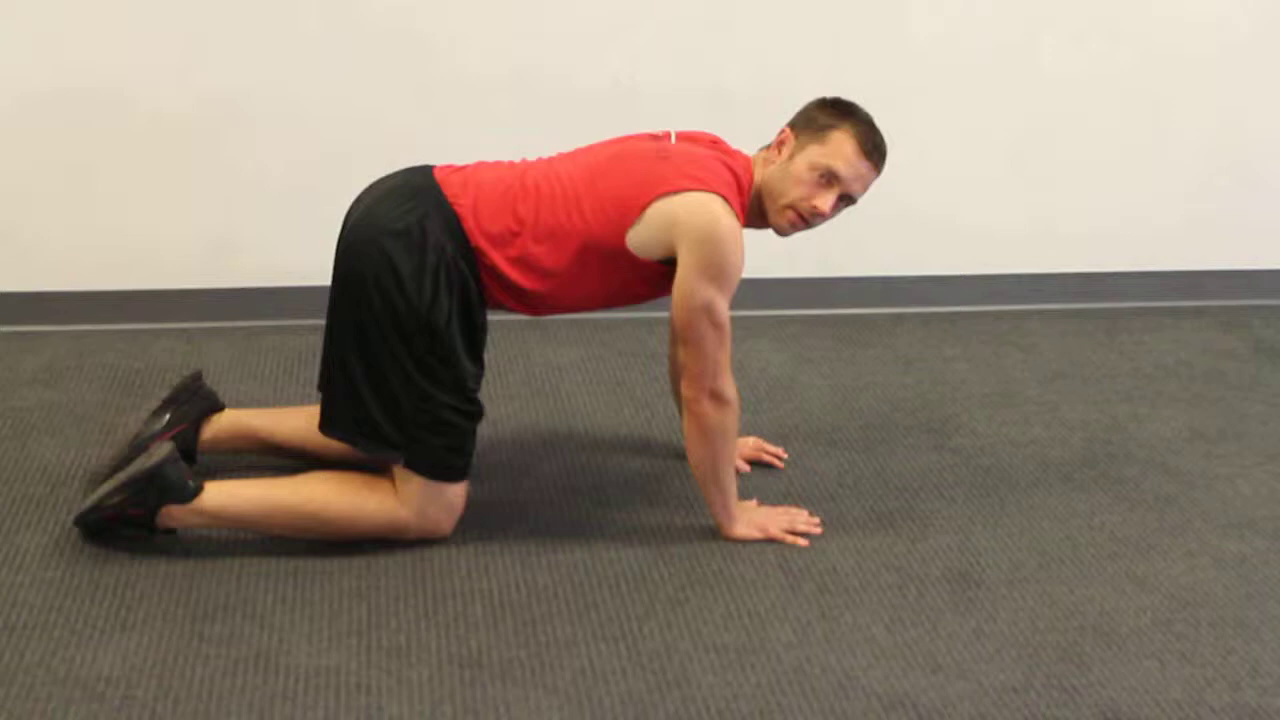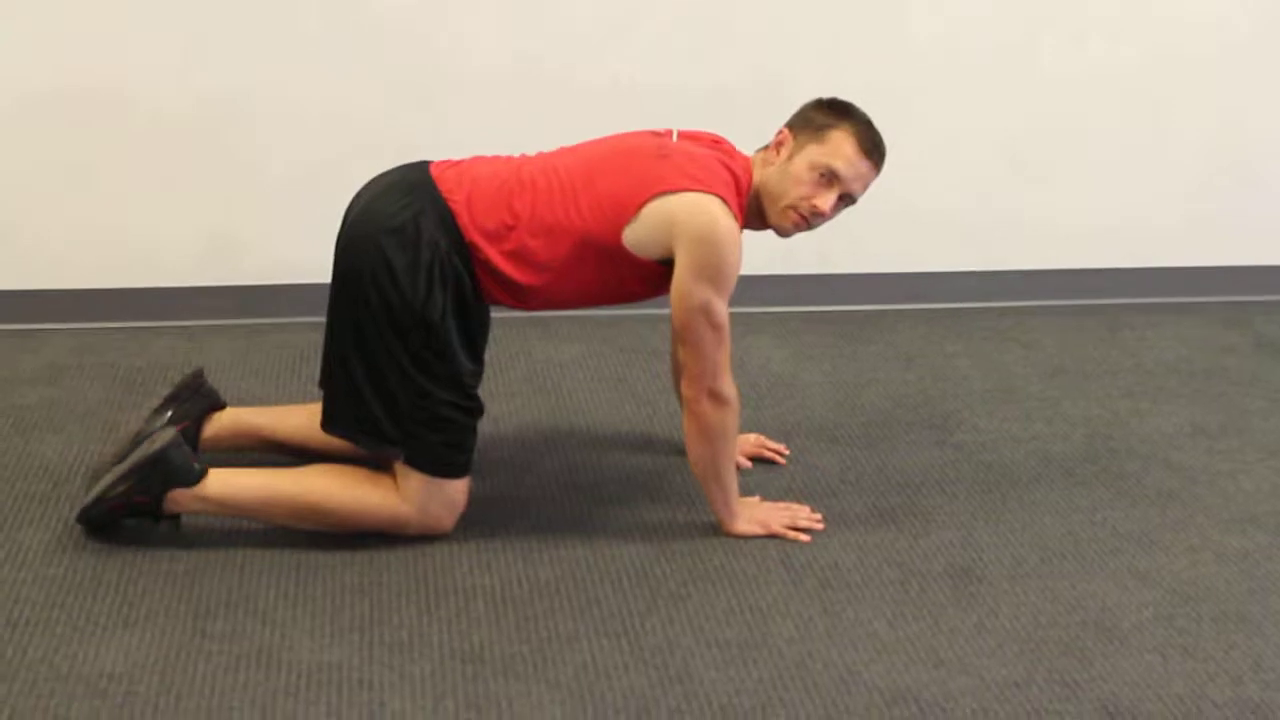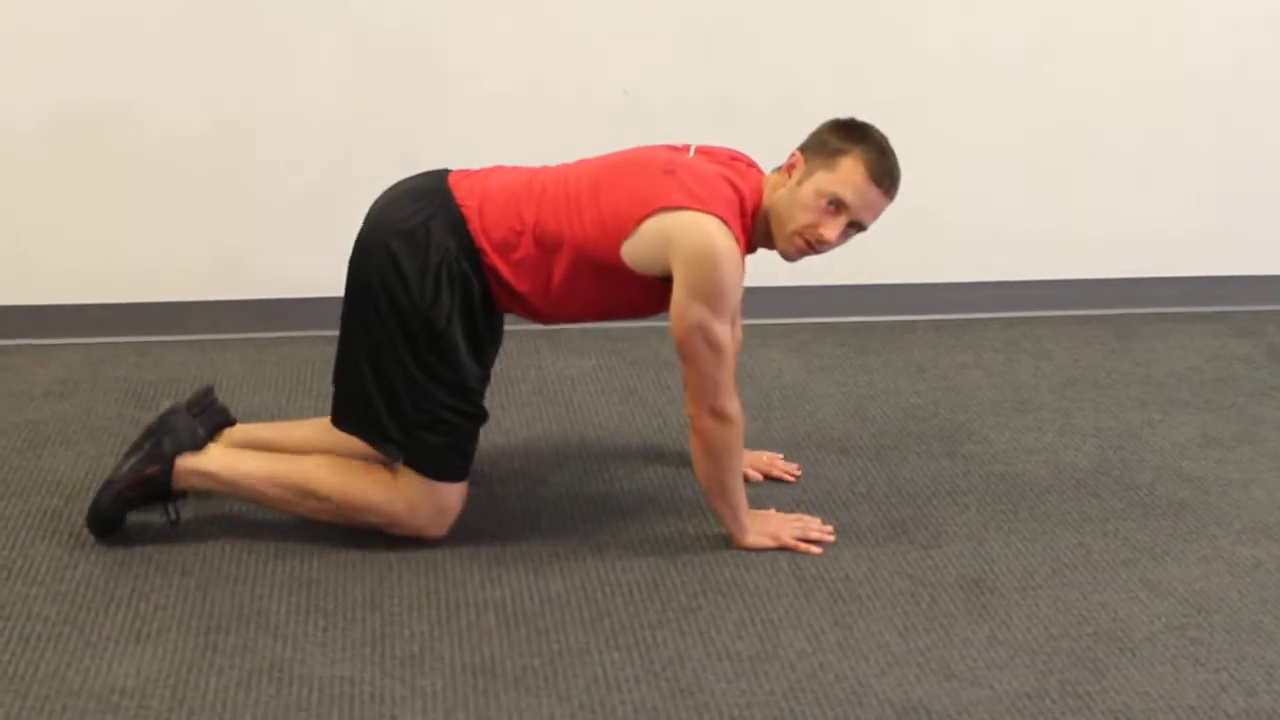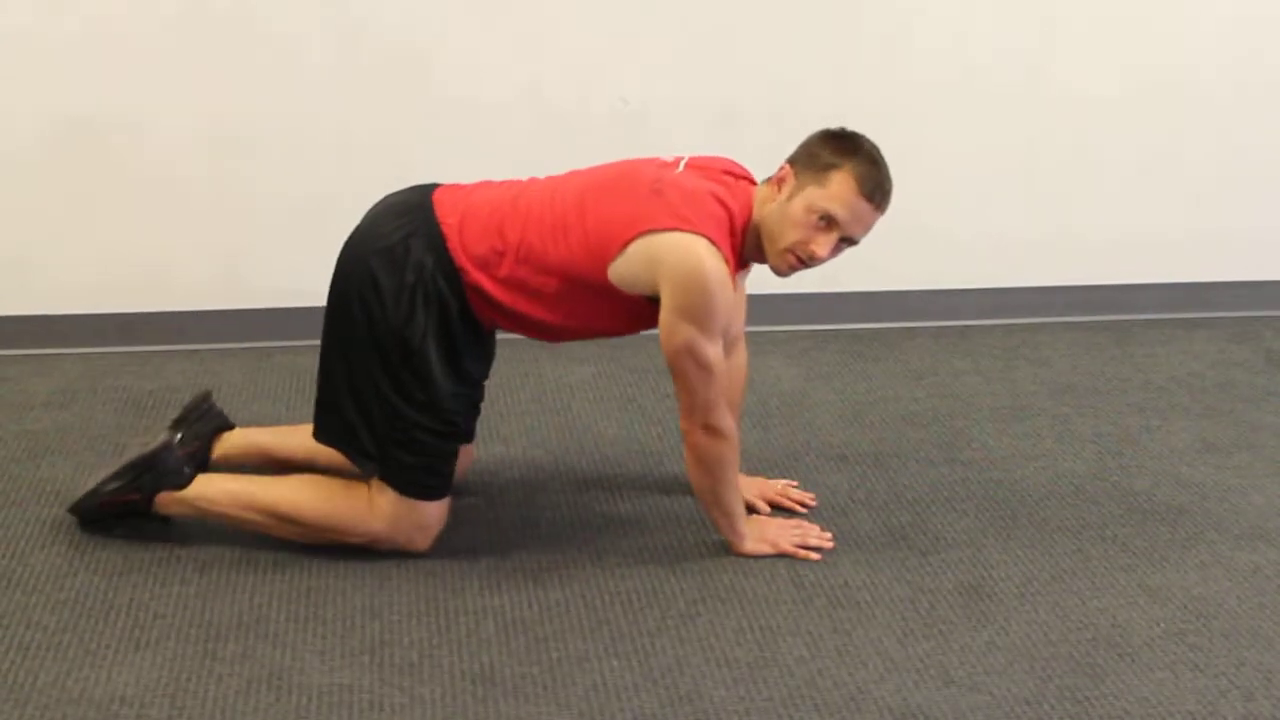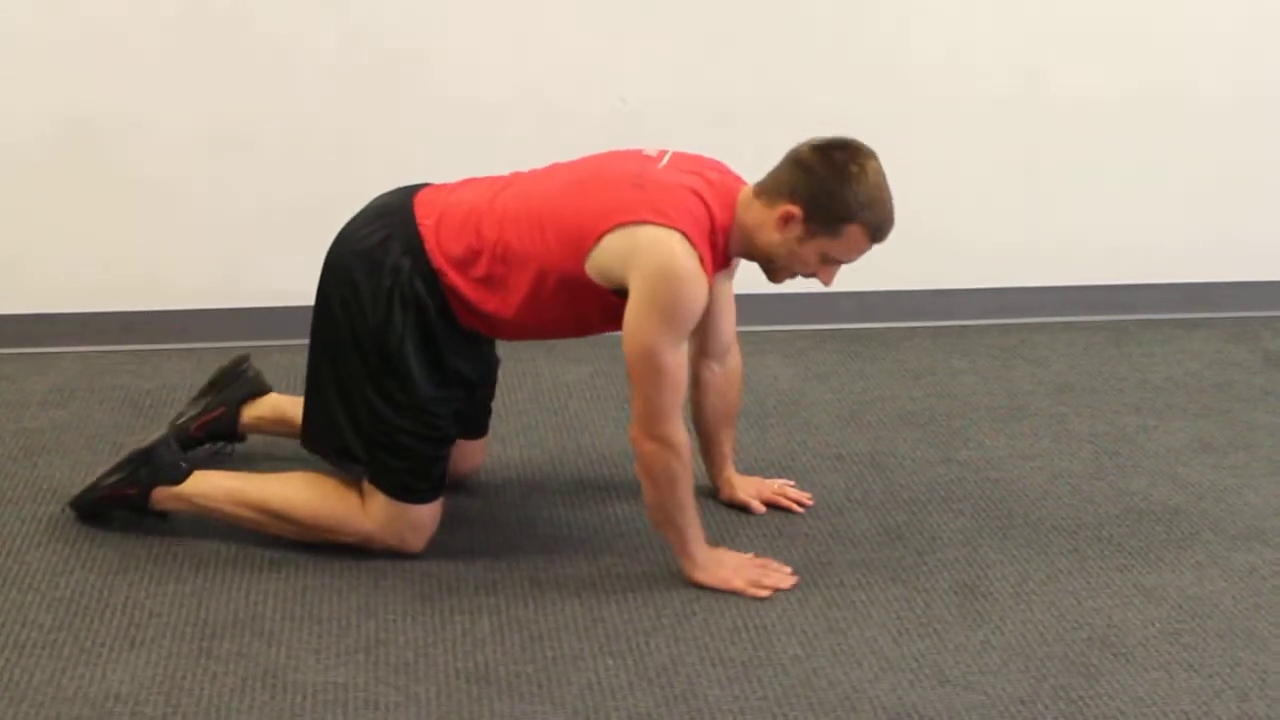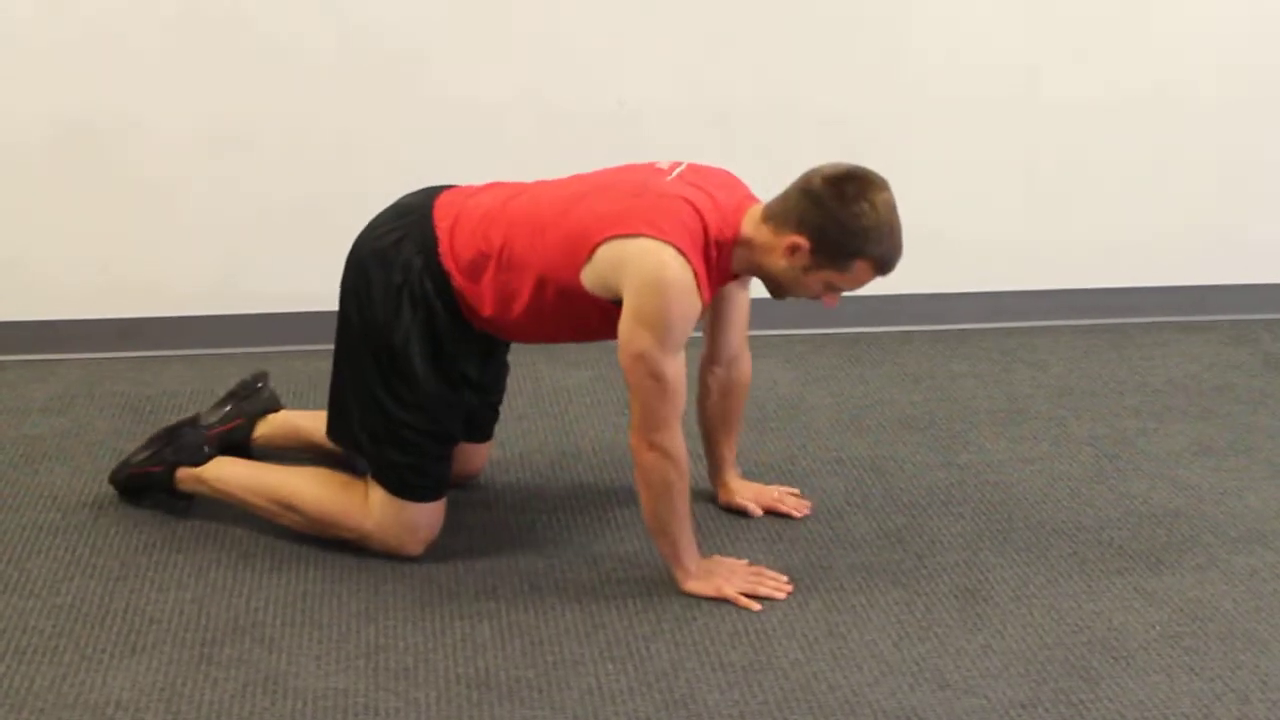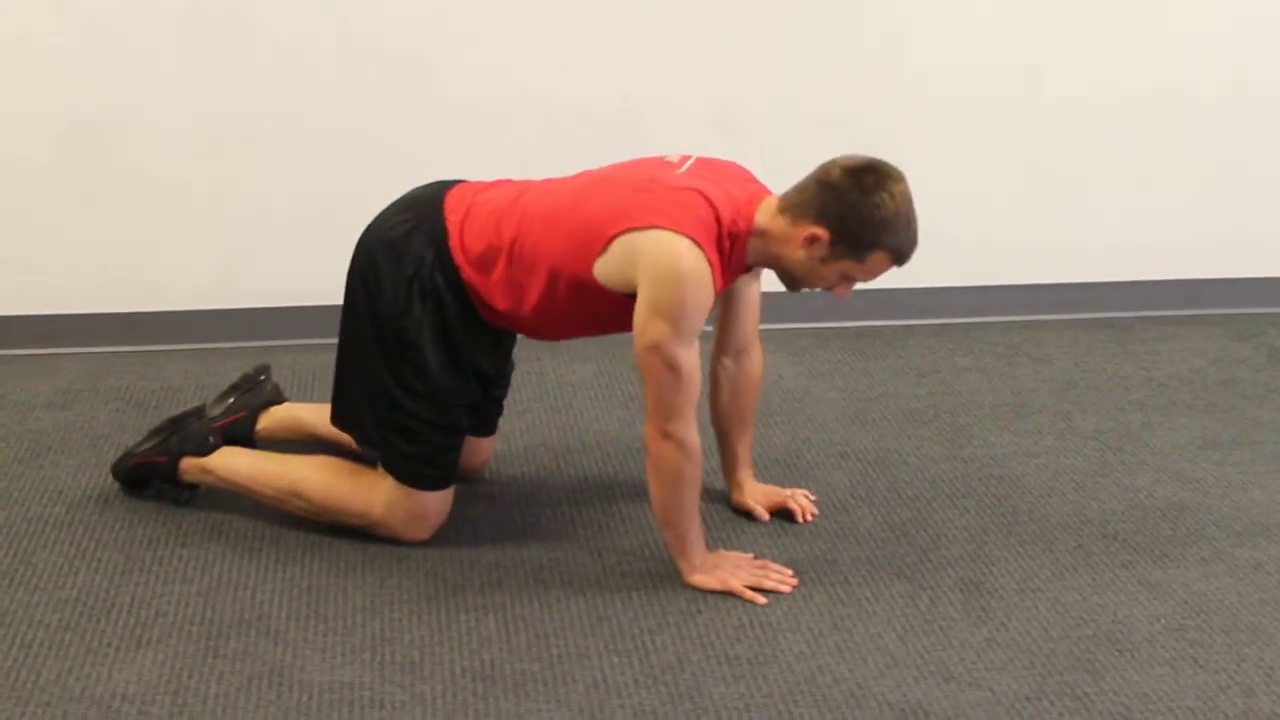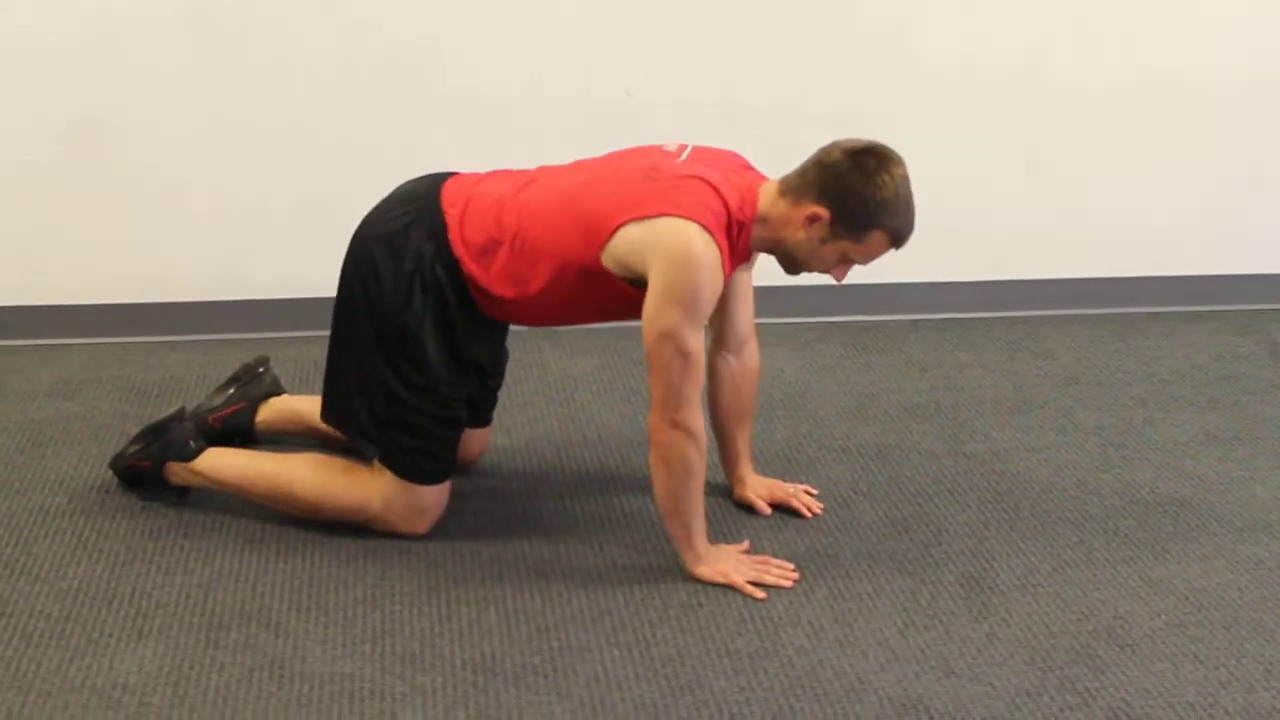
dt=0.4s
person 1, frame 1
left shoulder: (708, 163)
right shoulder: (714, 223)
left elbow: (686, 342)
right elbow: (707, 388)
left wrist: (713, 441)
right wrist: (730, 516)
left hip: (411, 215)
right hip: (418, 255)
left knee: (404, 438)
right knee: (428, 506)
left ankle: (204, 423)
right ankle: (173, 496)
person 1, frame 2
left shoulder: (714, 164)
right shoulder: (711, 222)
left elbow: (691, 344)
right elbow: (707, 386)
left wrist: (712, 438)
right wrist: (732, 513)
left hip: (414, 214)
right hip: (416, 250)
left knee: (406, 435)
right knee: (430, 503)
left ankle: (206, 418)
right ankle: (180, 481)
person 1, frame 3
left shoulder: (737, 181)
right shoulder: (709, 239)
left elbow: (724, 330)
right elbow: (710, 404)
left wrist: (726, 452)
right wrist: (740, 523)
left hip: (437, 222)
right hip: (426, 255)
left knee: (421, 447)
right knee: (425, 507)
left ankle: (217, 432)
right ankle: (186, 461)
person 1, frame 4
left shoulder: (733, 193)
right shoulder: (698, 259)
left elbow: (729, 353)
right elbow: (706, 424)
left wrist: (735, 480)
right wrist: (739, 530)
left hip: (431, 239)
right hip: (407, 277)
left knee: (437, 463)
right knee: (408, 522)
left ankle: (217, 442)
right ankle: (172, 488)
person 1, frame 5
left shoulder: (722, 198)
right shoulder: (672, 257)
left elbow: (717, 355)
right elbow: (656, 433)
left wrist: (729, 477)
right wrist: (697, 558)
left hip: (427, 240)
right hip: (391, 280)
left knee: (459, 460)
right knee: (401, 522)
left ankle: (250, 405)
right ankle: (168, 483)
person 1, frame 6
left shoulder: (739, 214)
right shoulder: (666, 268)
left elbow: (728, 360)
right elbow: (655, 441)
left wrist: (729, 476)
right wrist: (690, 569)
left hip: (454, 251)
right hip: (406, 276)
left knee: (461, 462)
right knee: (403, 527)
left ankle: (257, 420)
right ankle: (190, 465)
person 1, frame 7
left shoulder: (747, 207)
right shoulder: (683, 259)
left elbow: (738, 356)
right elbow: (668, 431)
left wrist: (742, 479)
right wrist: (693, 561)
left hip: (457, 242)
right hip: (415, 271)
left knee: (465, 454)
right knee: (412, 510)
left ankle: (262, 413)
right ankle: (197, 454)
person 1, frame 8
left shoulder: (741, 192)
right shoulder: (692, 248)
left elbow: (734, 349)
right elbow: (674, 422)
left wrist: (743, 474)
right wrist: (698, 555)
left hip: (451, 233)
right hip: (414, 267)
left knee: (462, 448)
right knee: (408, 506)
left ankle: (259, 405)
right ankle: (182, 457)
